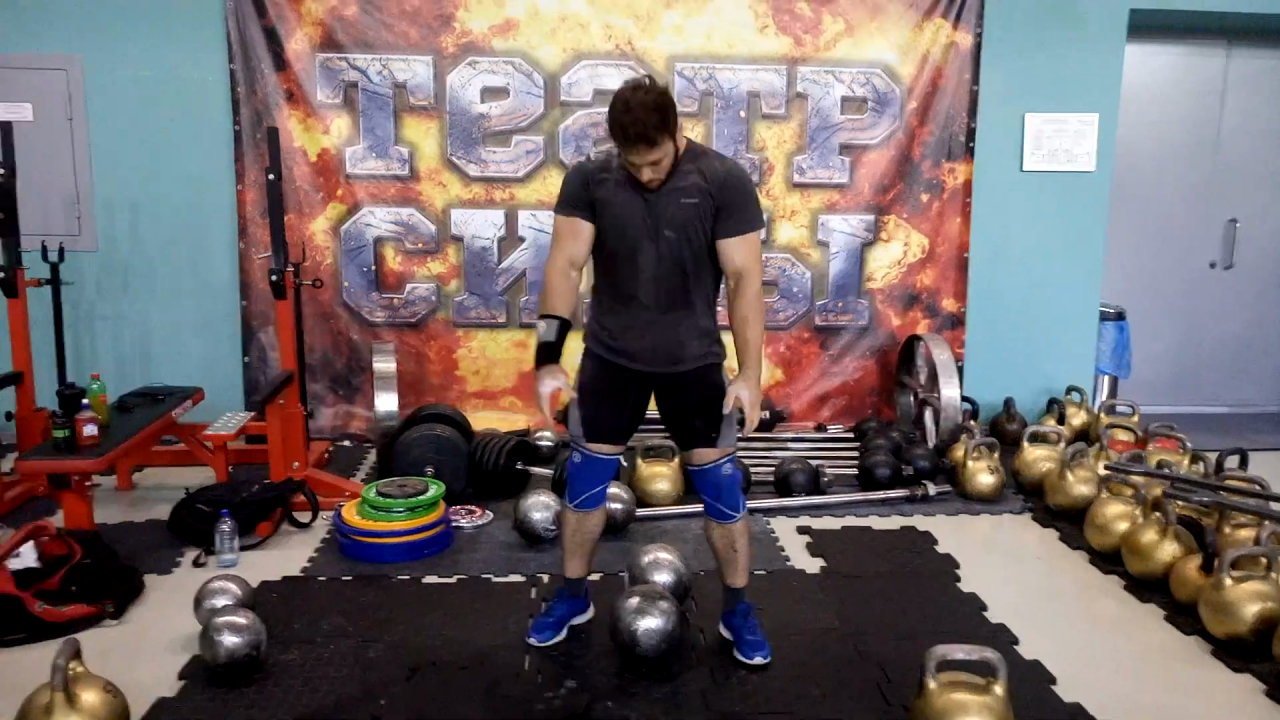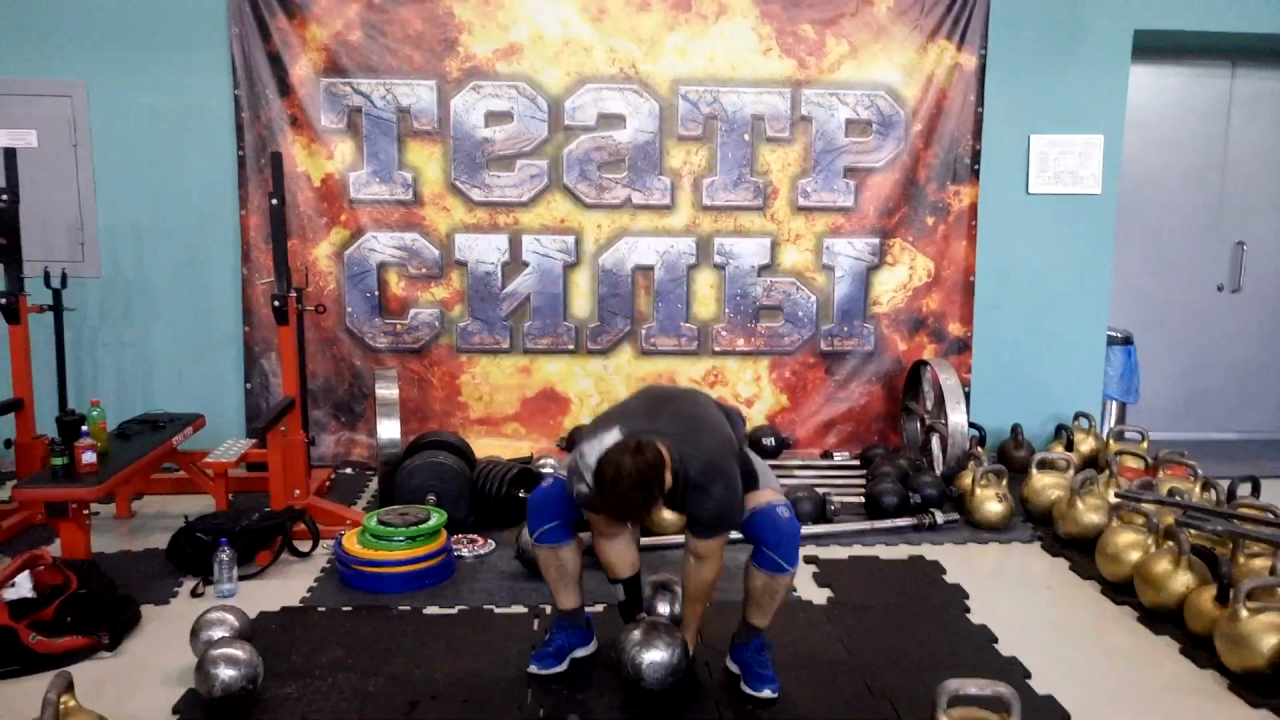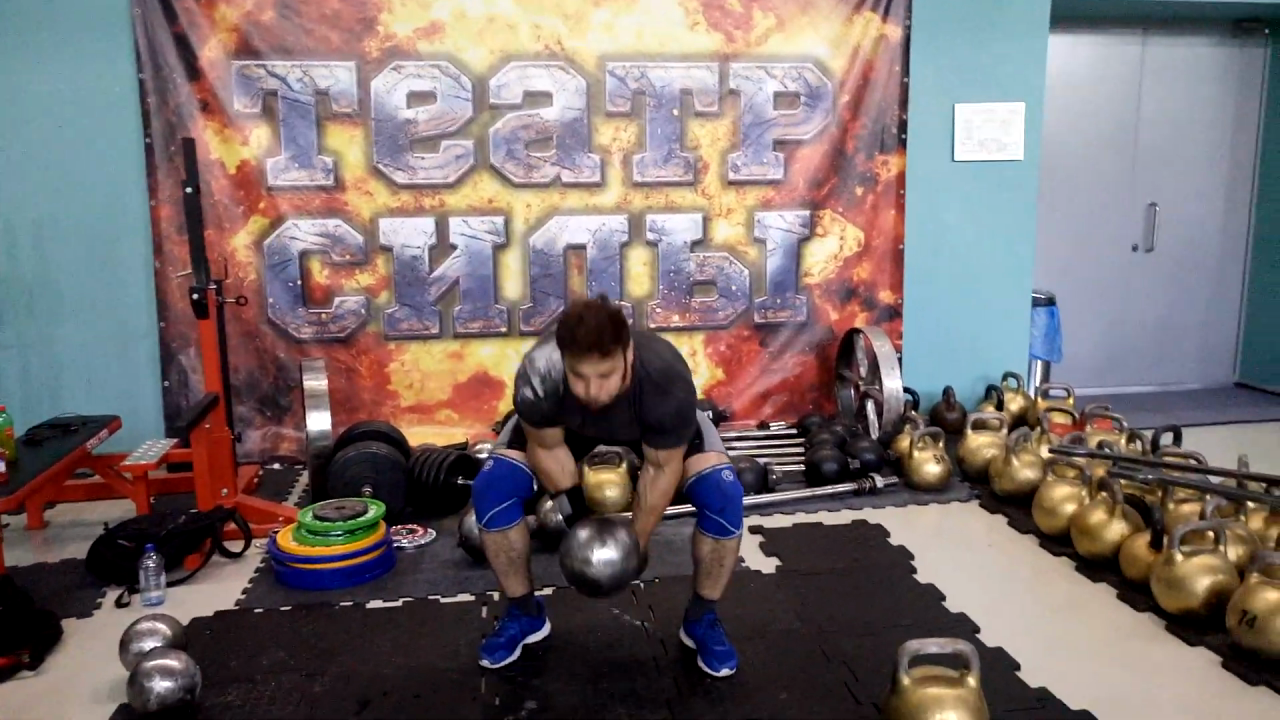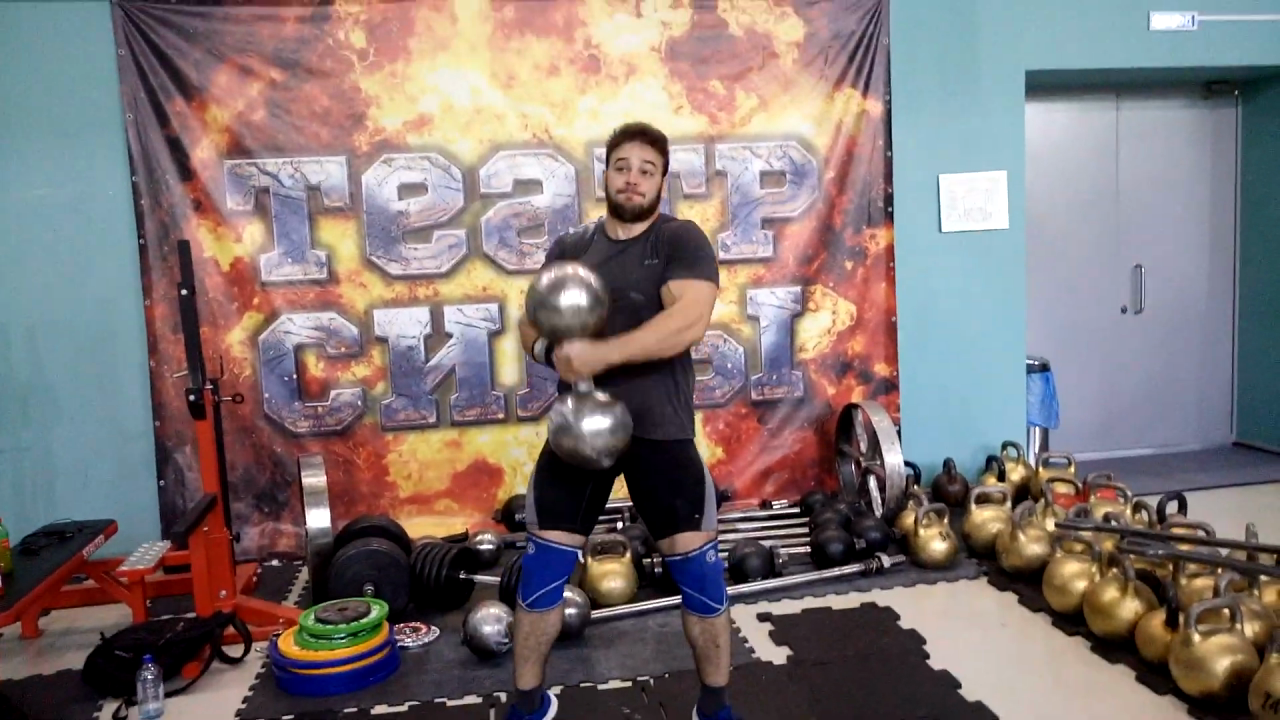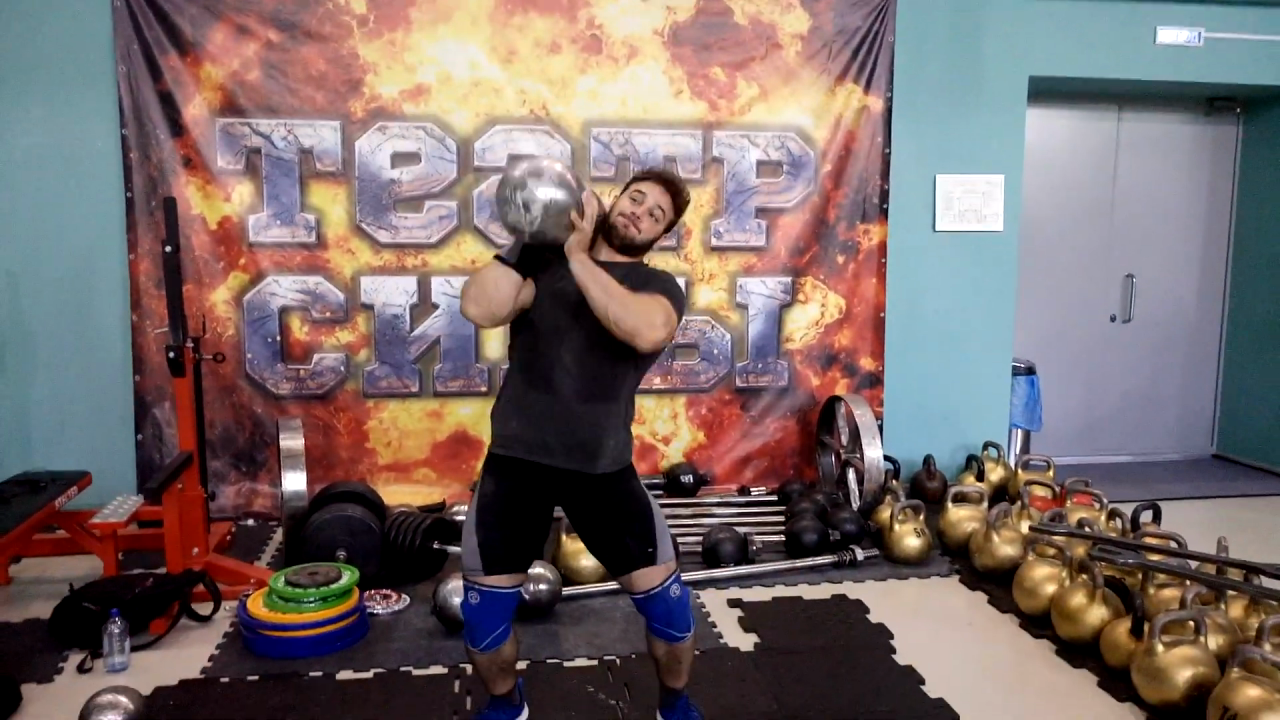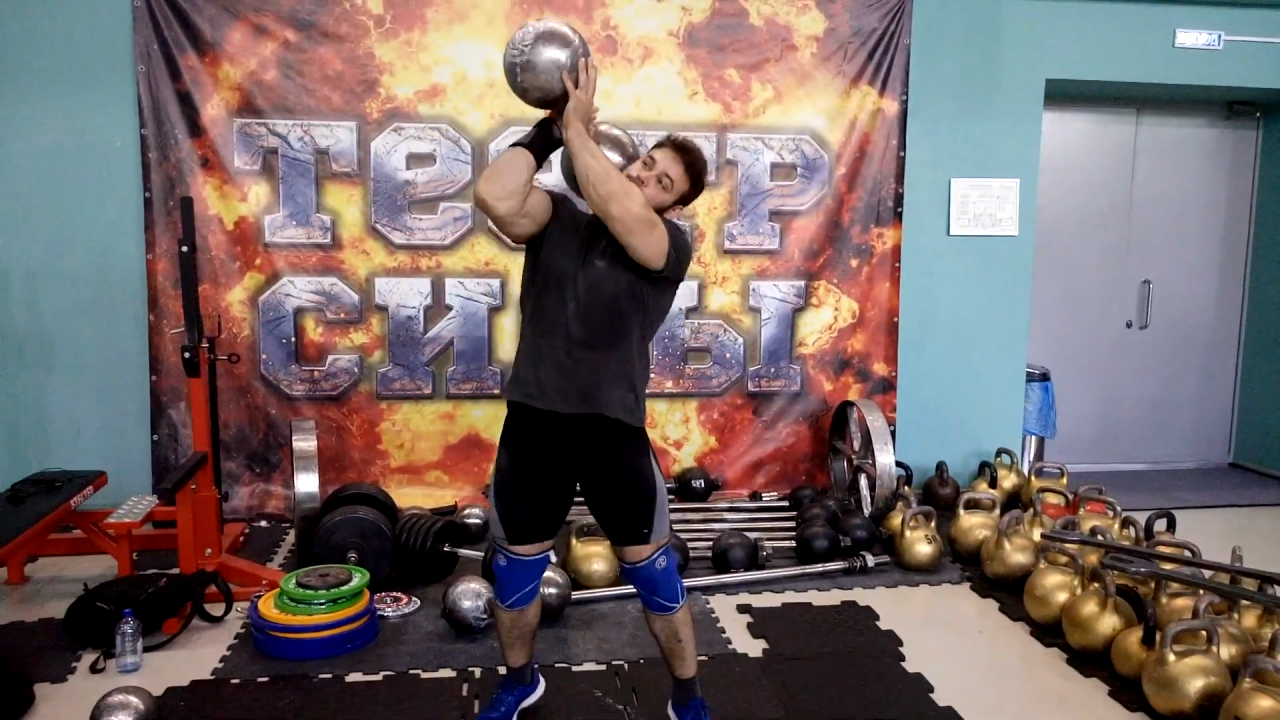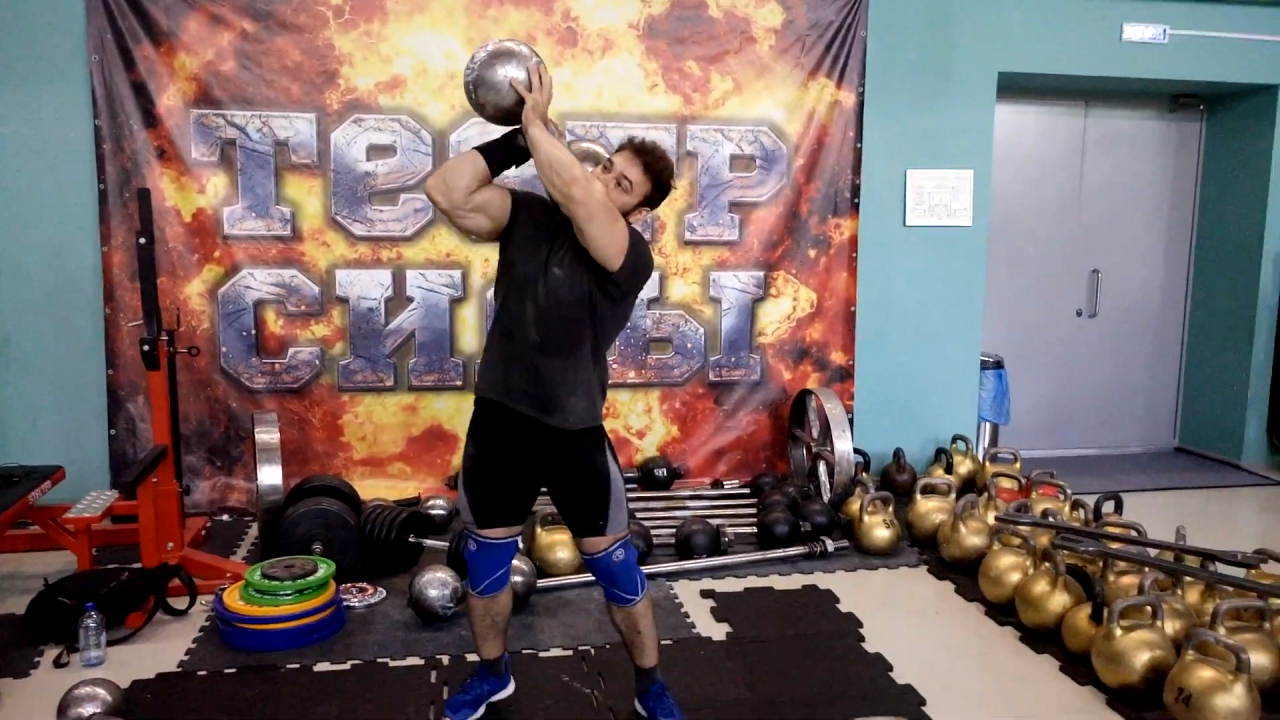
dt=0.4s
person 1, frame 1
left shoulder: (723, 178)
right shoulder: (589, 175)
left elbow: (746, 276)
right elbow: (565, 263)
left wrist: (752, 372)
right wrist: (548, 358)
left hip: (692, 361)
right hip: (612, 356)
left knee: (717, 479)
right knee: (588, 470)
left ankle: (738, 608)
right ankle: (571, 596)
person 1, frame 2
left shoulder: (714, 477)
right shoulder: (590, 467)
left elbow: (704, 560)
right elbow: (610, 539)
left wrist: (690, 628)
right wrist: (632, 616)
left hip: (713, 450)
left knee: (780, 533)
right knee: (545, 509)
left ankle: (749, 643)
right ankle: (571, 627)
person 1, frame 3
left shoulder: (666, 382)
right shoulder: (540, 377)
left elbow: (662, 471)
right elbow: (547, 448)
left wrist: (635, 546)
right wrist: (576, 523)
left hip: (655, 434)
left knee: (720, 491)
right knee: (495, 485)
left ankle: (703, 618)
right ankle: (523, 613)
person 1, frame 4
left shoulder: (681, 240)
right shoulder: (569, 246)
left elbow: (688, 323)
right elbow: (531, 330)
left wrist: (602, 355)
right wrist: (554, 350)
left hip: (660, 427)
left knee: (696, 562)
right knee: (544, 562)
person 1, frame 5
left shoulder: (660, 290)
right shoulder: (541, 268)
left elbow: (644, 331)
right elbow: (478, 307)
left wrist: (578, 257)
right wrist: (533, 238)
left hip: (601, 465)
right hip: (517, 457)
left knee: (665, 600)
right knee: (483, 608)
person 1, frame 6
left shoulder: (670, 248)
right shoulder: (556, 218)
left elbow: (620, 210)
right elbow: (494, 196)
left wrist: (576, 124)
right wrist: (547, 128)
left hip: (613, 430)
right hip: (533, 421)
left knee: (651, 570)
right knee: (516, 569)
person 1, frame 7
left shoulder: (630, 255)
right shoulder: (527, 215)
left elbow: (576, 193)
right elbow: (445, 190)
left wrist: (536, 121)
right wrist: (515, 140)
left hip: (573, 427)
right hip: (499, 415)
left knee: (612, 560)
right knee: (486, 558)
